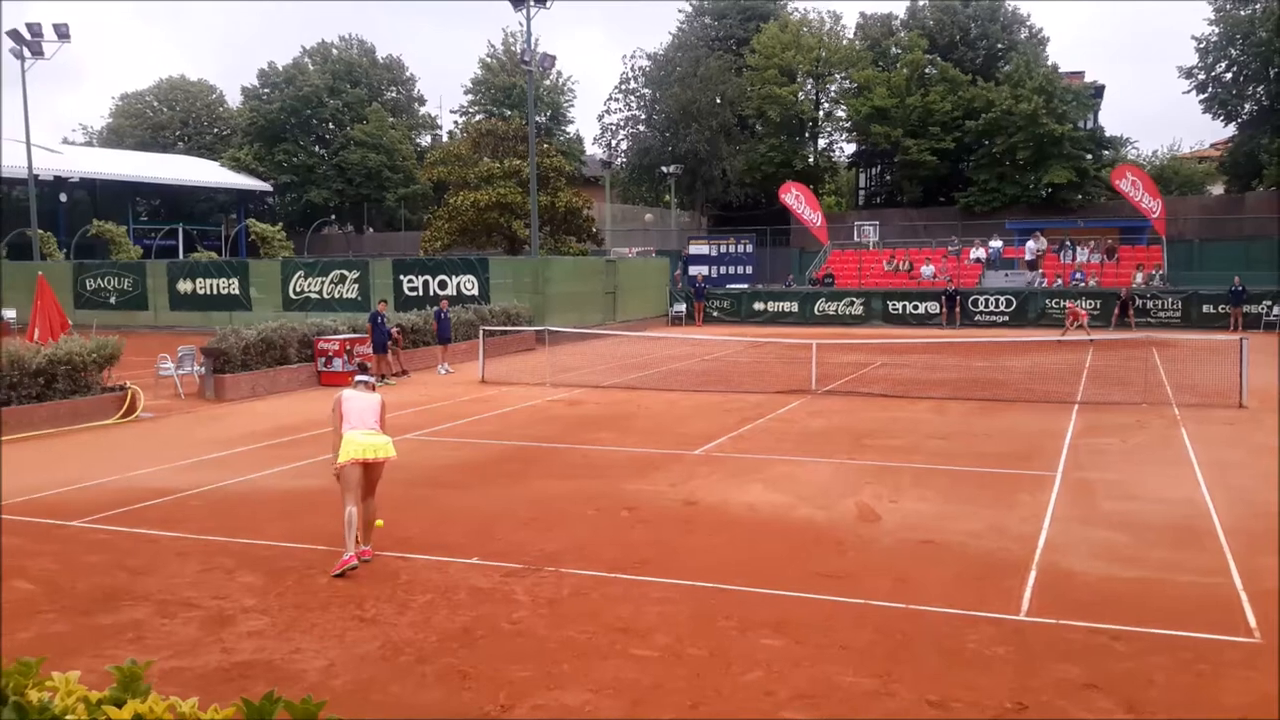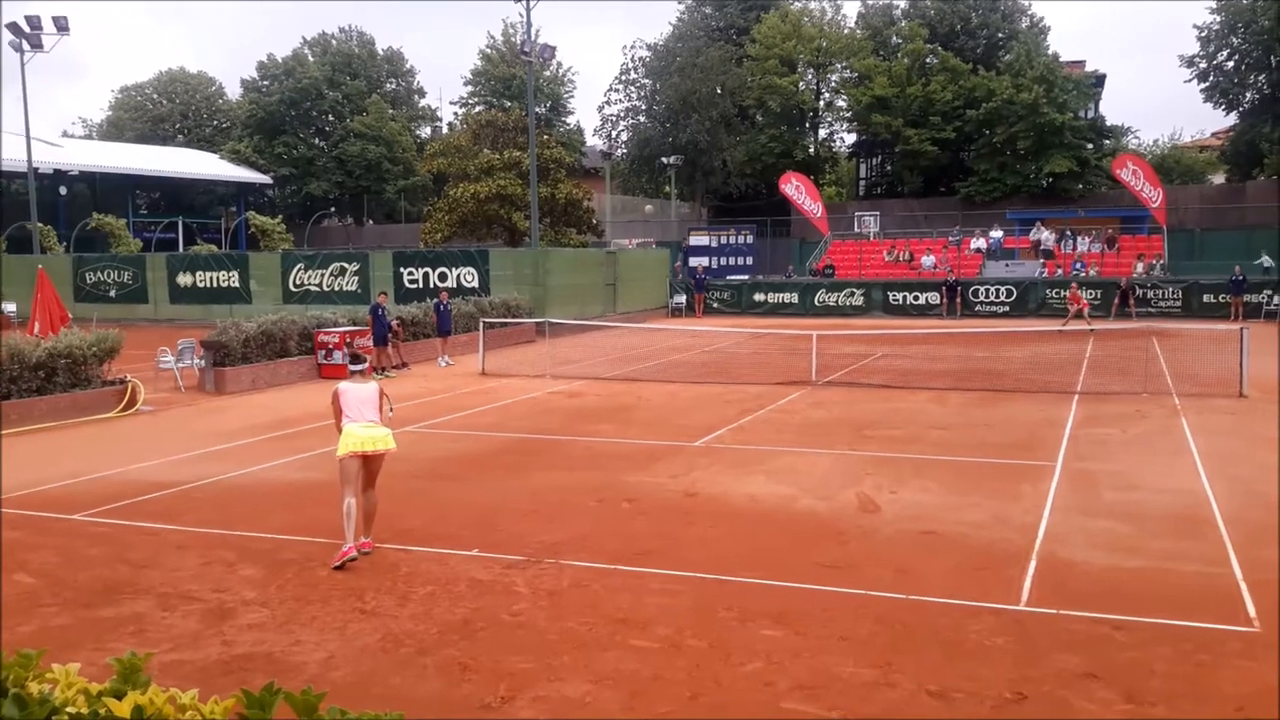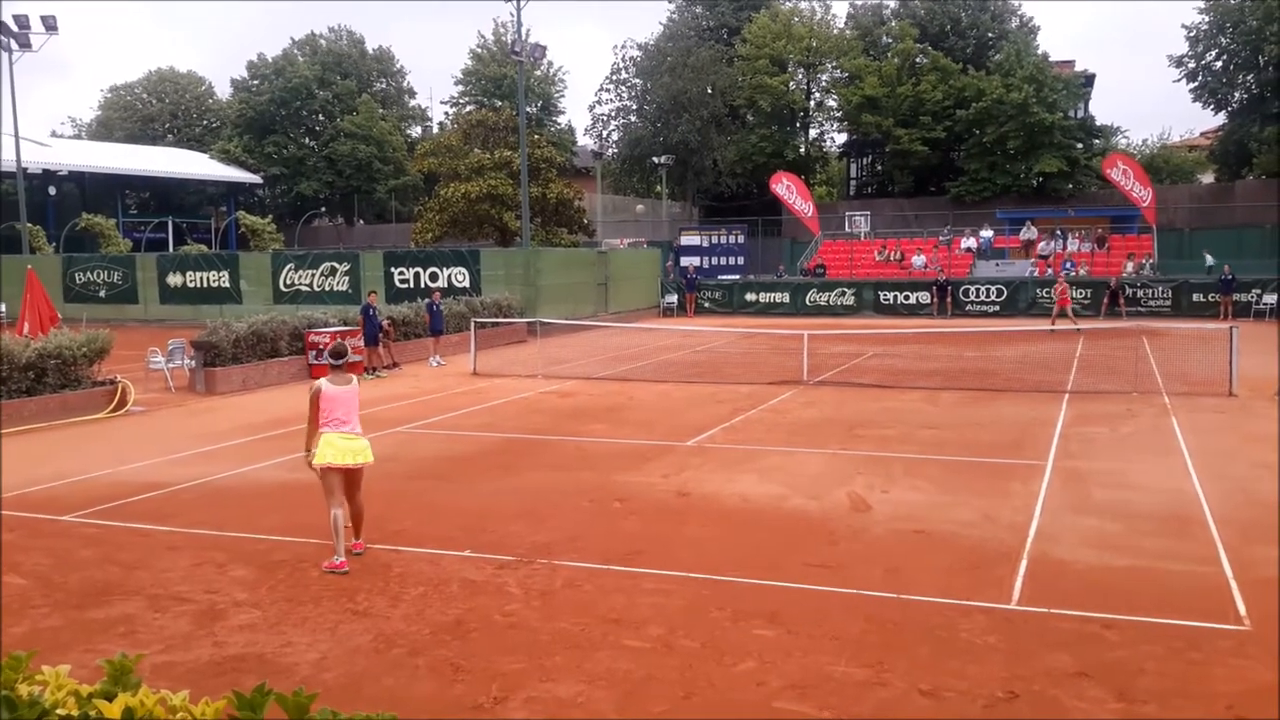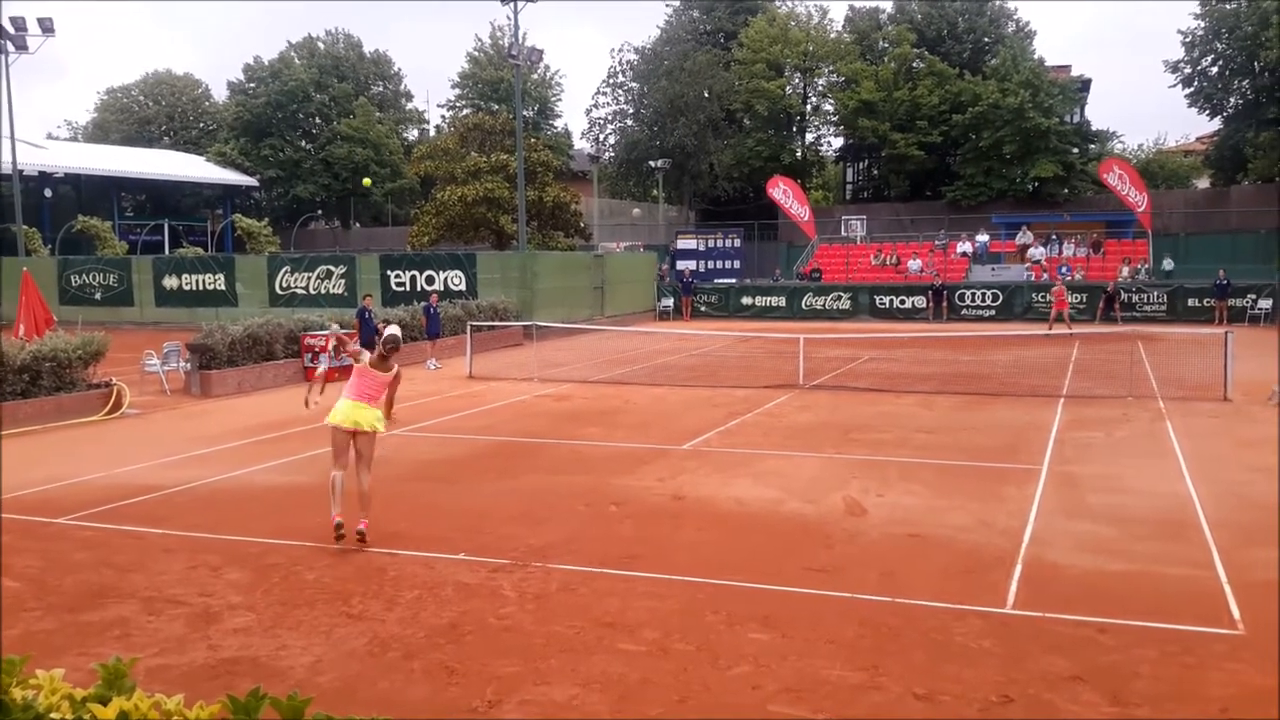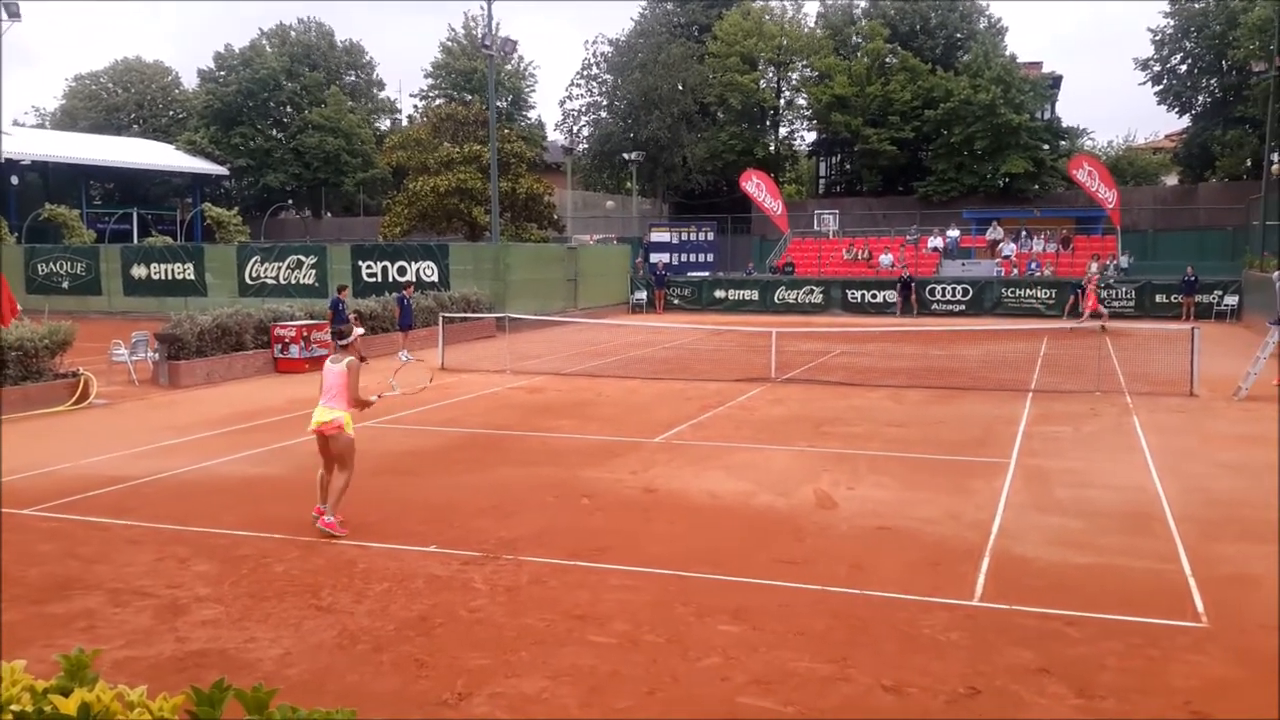
dt=1s
person 1, frame 1
left shoulder: (342, 396)
right shoulder: (378, 399)
left elbow: (337, 429)
left wrist: (335, 461)
left hip: (353, 443)
right hip: (379, 443)
left knee: (350, 501)
right knee: (368, 497)
left ankle: (350, 554)
right ankle: (366, 548)
person 1, frame 2
left shoulder: (339, 389)
right shoulder: (376, 387)
left elbow: (338, 424)
left hip: (352, 435)
right hip: (377, 434)
left knee: (349, 493)
right knee: (369, 489)
left ankle: (349, 545)
right ankle: (366, 540)
person 1, frame 3
left shoulder: (319, 387)
right shoulder: (354, 381)
left elbow: (313, 423)
left wrist: (308, 451)
left hip: (332, 446)
right hip: (356, 444)
left knee: (335, 503)
right knee: (354, 497)
left ankle: (340, 559)
right ankle: (358, 542)
person 1, frame 4
left shoulder: (363, 357)
right shoulder: (395, 372)
left elbow: (341, 343)
right elbow: (390, 400)
right wrist: (387, 417)
left hip: (346, 413)
right hip: (368, 417)
left knee: (339, 468)
right knee: (364, 470)
left ankle: (337, 516)
right ankle: (362, 522)
person 1, frame 5
left shoulder: (329, 361)
right shoulder: (352, 362)
left elbow: (326, 392)
right elbow: (354, 398)
left wrist: (359, 402)
right wrist: (368, 402)
left hip: (320, 416)
right hip: (337, 419)
left knee: (328, 466)
right knee: (344, 471)
left ankle: (321, 509)
right ankle: (328, 518)
